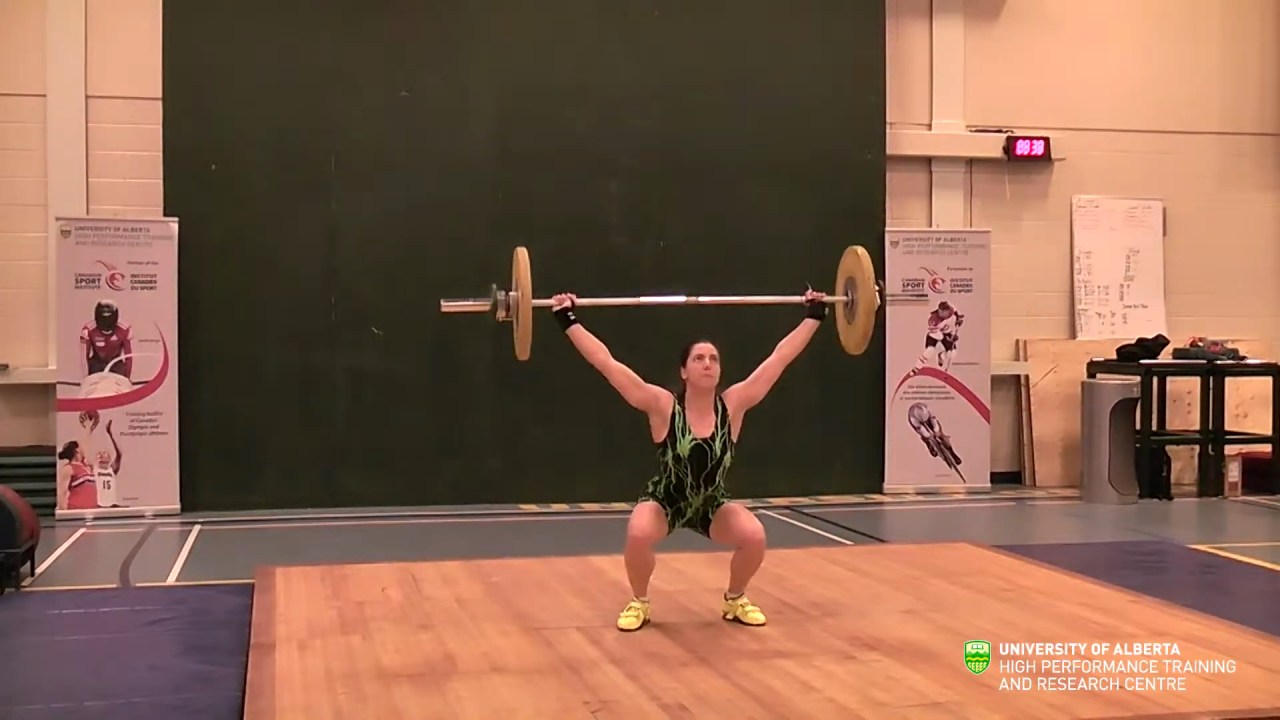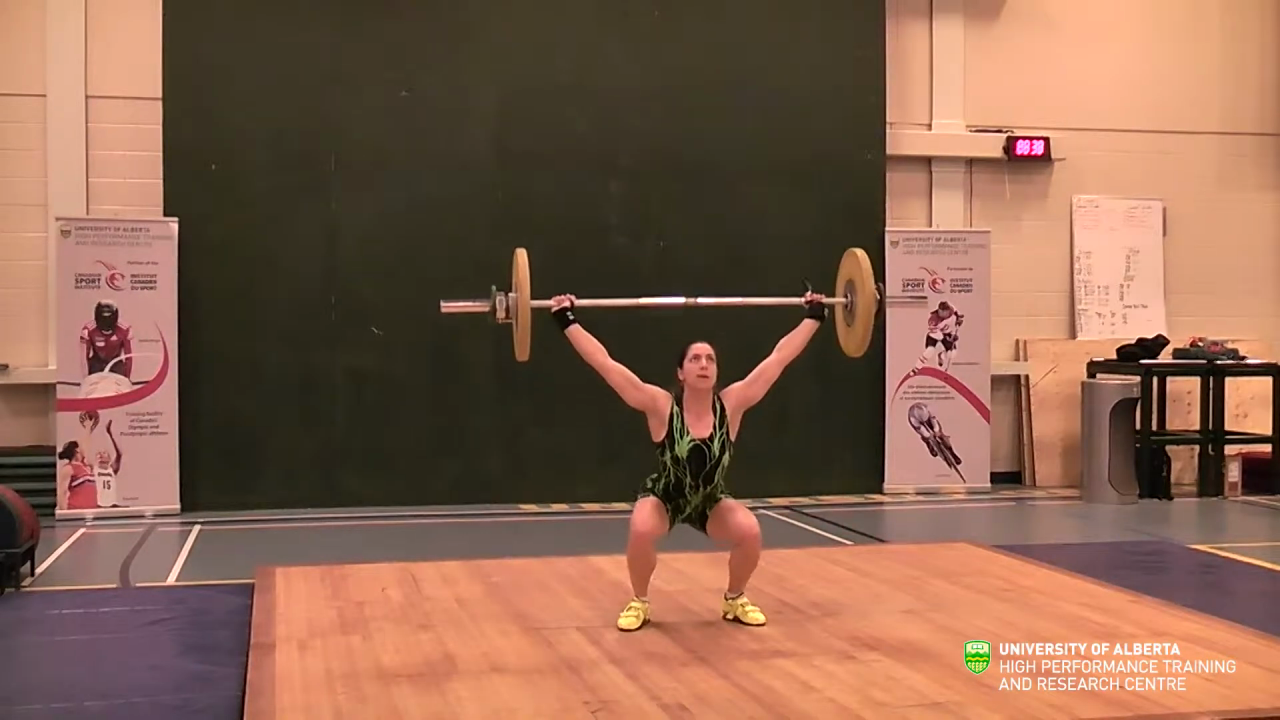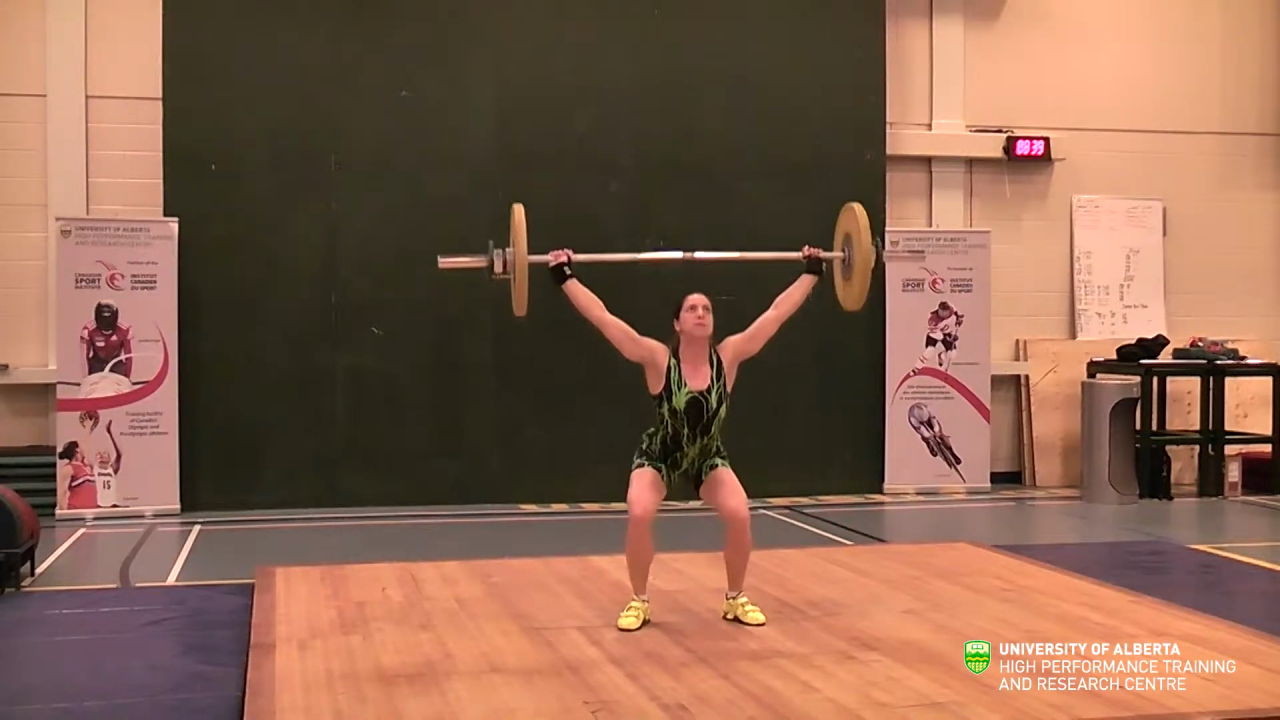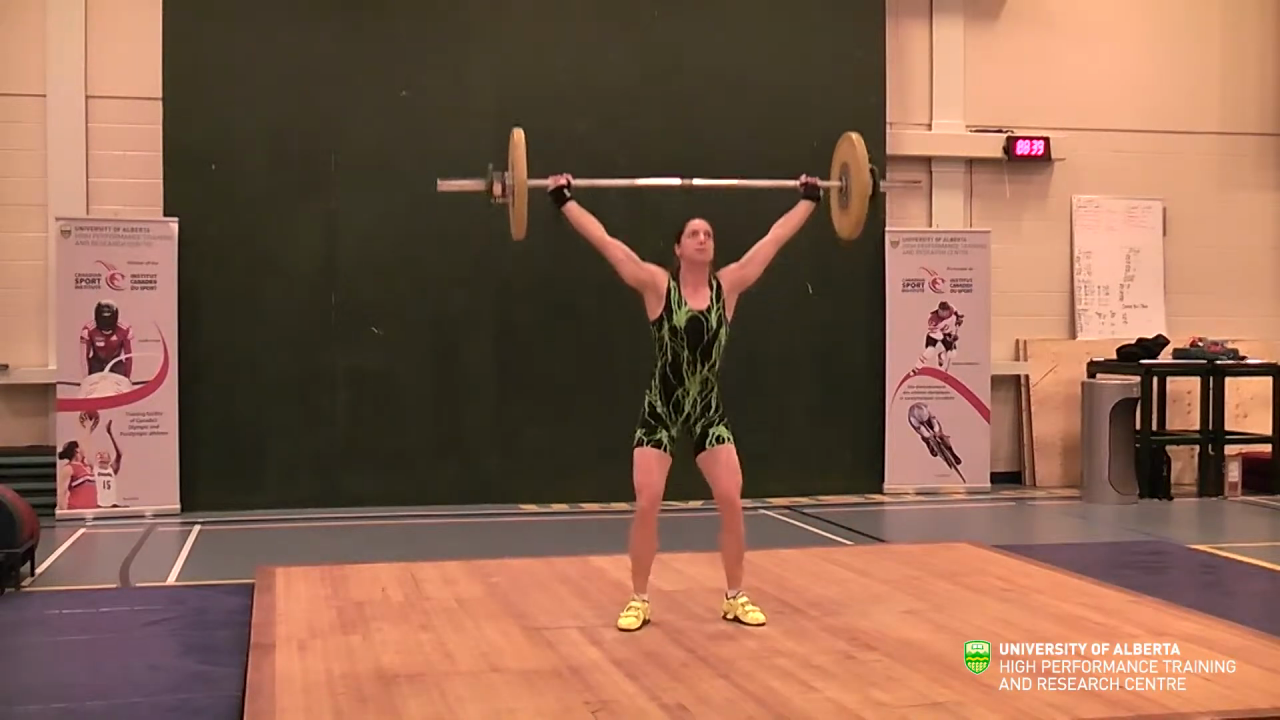
dt=0.4s
person 1, frame 1
left shoulder: (733, 405)
right shoulder: (663, 407)
left elbow: (780, 356)
right elbow: (607, 362)
left wrist: (813, 316)
right wrist: (569, 320)
left hip: (712, 505)
right hip: (664, 501)
left knee: (754, 537)
right knee: (638, 534)
left ankle: (735, 599)
right ankle: (639, 602)
person 1, frame 2
left shoulder: (731, 404)
right shoulder: (661, 407)
left elbow: (780, 357)
right elbow: (605, 362)
left wrist: (813, 317)
right wrist: (567, 320)
left hip: (710, 499)
right hip: (664, 496)
left knee: (750, 531)
right knee: (641, 531)
left ankle: (735, 599)
right ankle: (639, 602)
person 1, frame 3
left shoulder: (728, 356)
right shoulder: (658, 360)
left elbow: (776, 313)
right elbow: (603, 318)
left wrist: (811, 272)
right wrist: (564, 276)
left hip: (707, 455)
right hip: (658, 454)
left knee: (739, 516)
right knee: (640, 515)
left ankle: (736, 599)
right ankle: (639, 601)
person 1, frame 4
left shoulder: (728, 285)
right shoulder: (658, 285)
left elbow: (774, 239)
right elbow: (604, 241)
left wrist: (808, 199)
right wrist: (564, 200)
left hip: (708, 411)
right hip: (660, 411)
left knee: (732, 503)
right knee: (647, 505)
left ankle: (735, 598)
right ankle: (638, 600)
